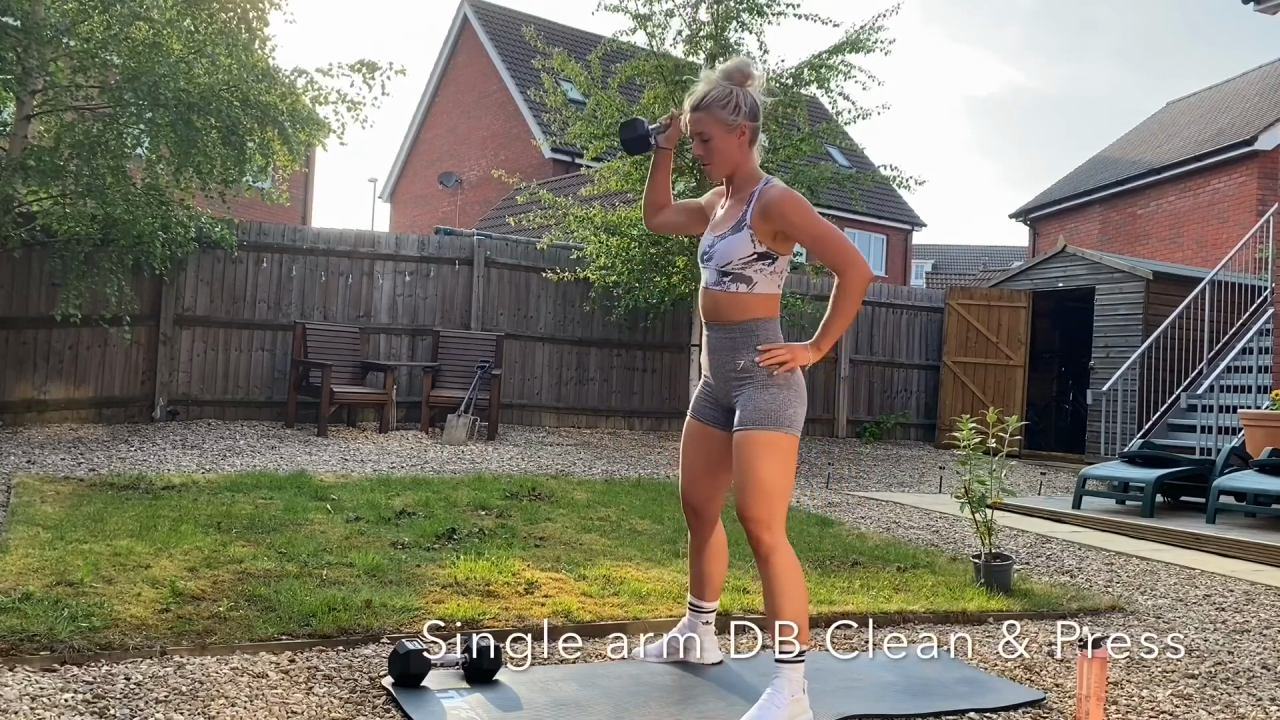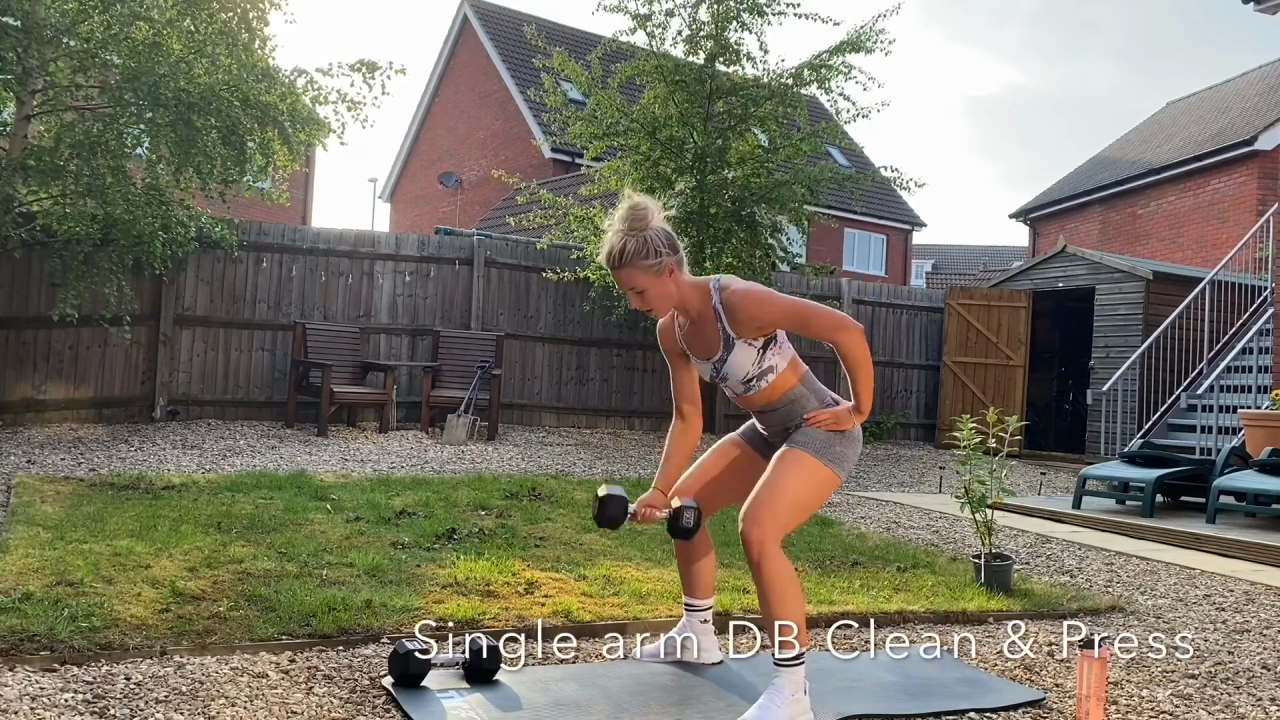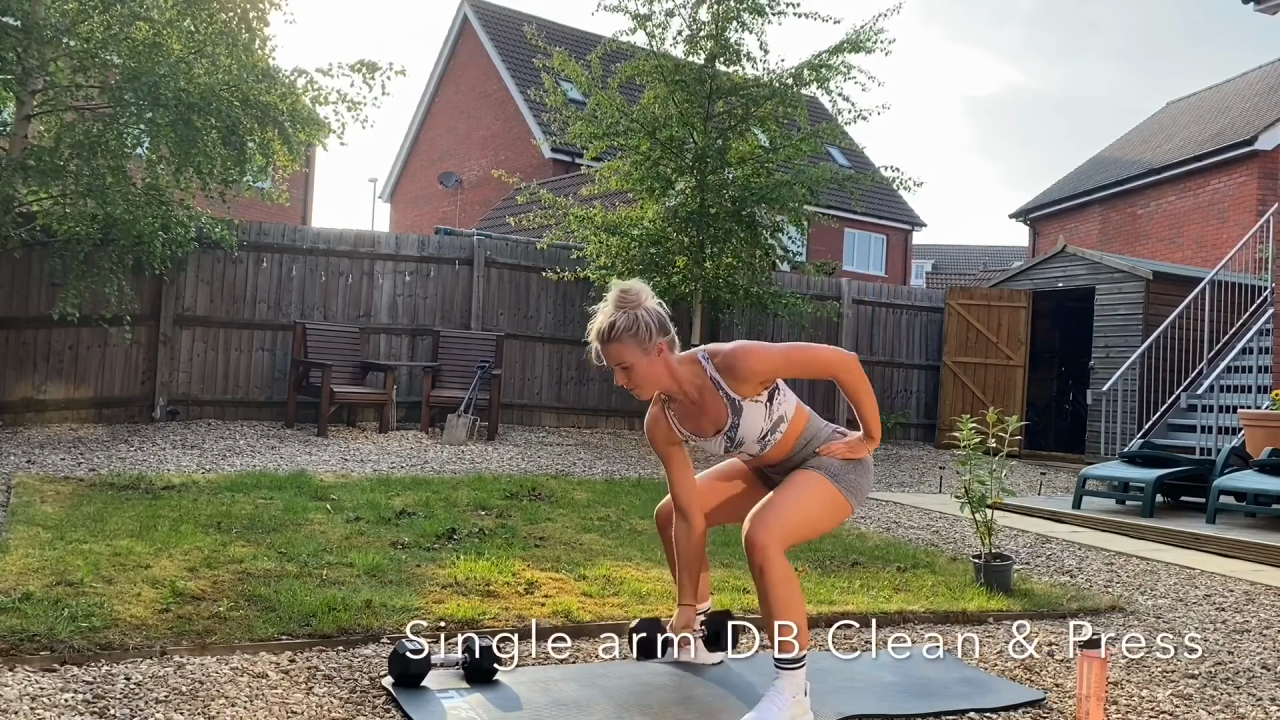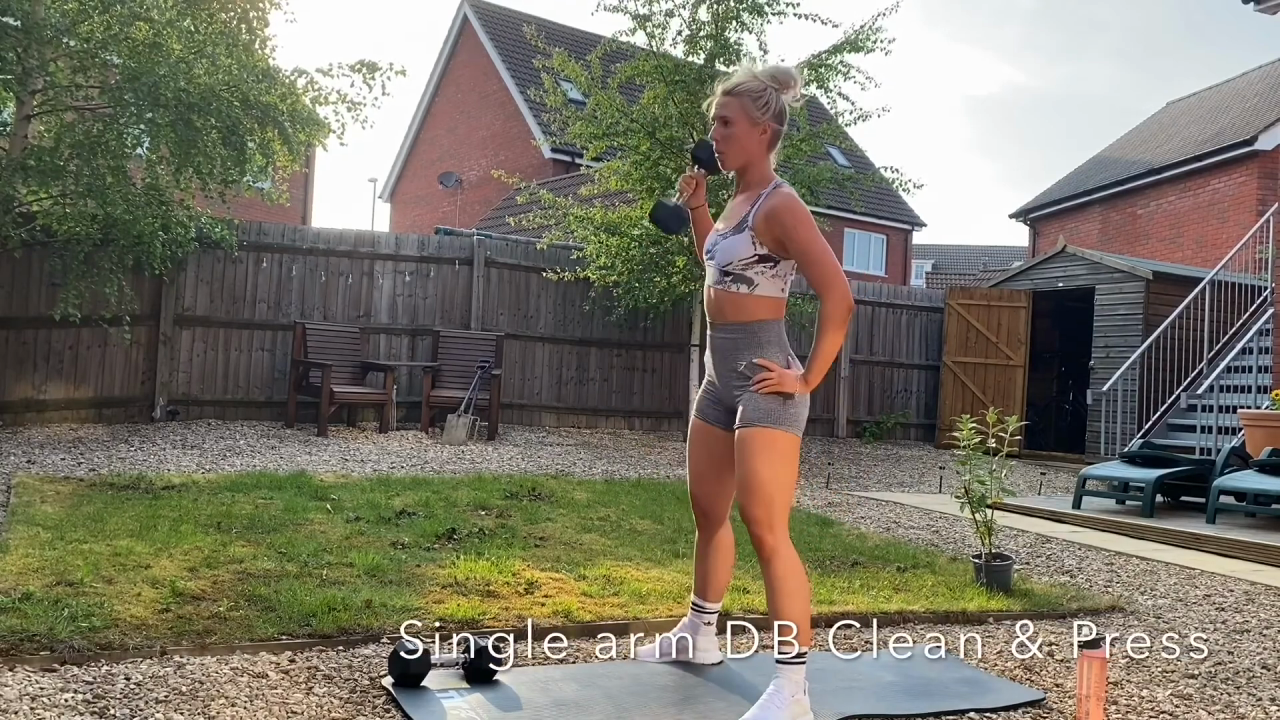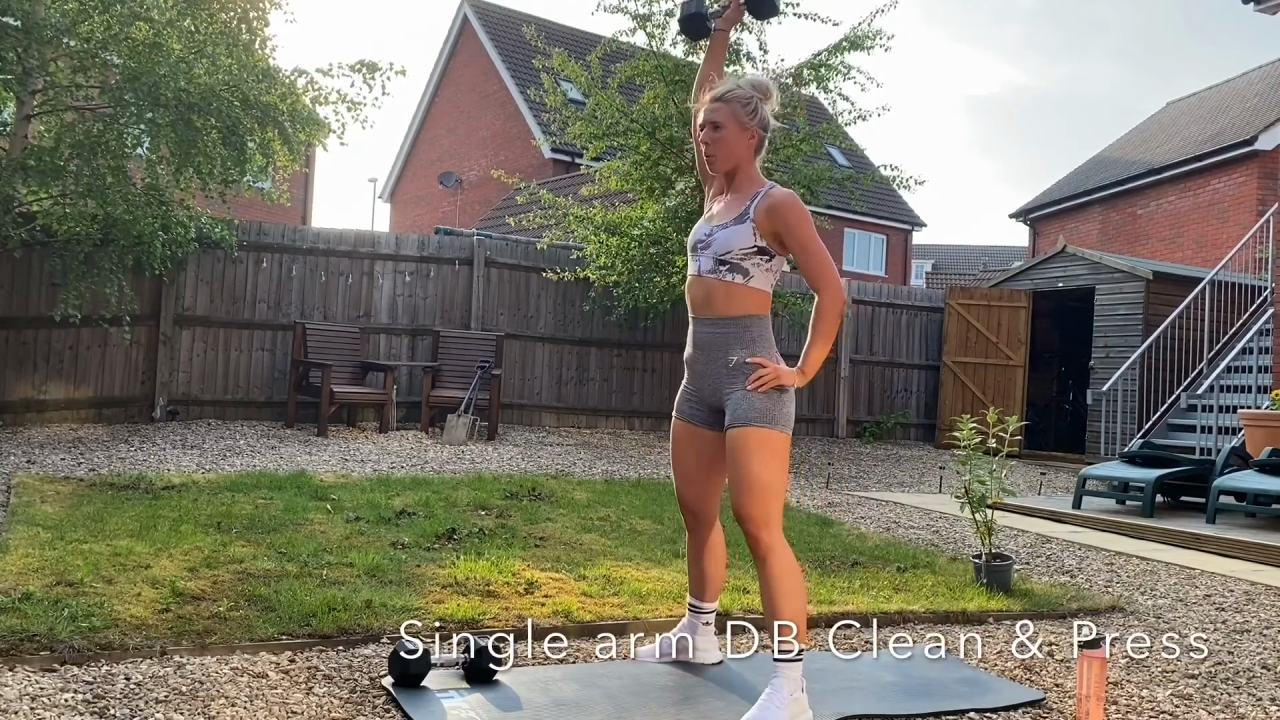
dt=0.5s
person 1, frame 1
left shoulder: (776, 201)
right shoulder: (718, 200)
left elbow: (855, 271)
right elbow: (657, 217)
left wrist: (817, 349)
right wrist: (662, 158)
left hip: (765, 377)
right hip: (716, 378)
left knee: (761, 527)
right knee: (698, 509)
right ankle: (699, 636)
person 1, frame 2
left shoulder: (739, 300)
right shoulder: (671, 330)
left elbow: (848, 330)
right elbow: (688, 420)
left wrist: (860, 410)
right wrist: (660, 492)
left hip: (821, 428)
right hip: (768, 429)
left knee: (758, 532)
right knee: (686, 502)
right ankle: (699, 633)
person 1, frame 3
left shoulder: (734, 362)
right shoulder: (662, 421)
left elbow: (845, 362)
right elbow: (690, 510)
left wrist: (870, 439)
right wrist: (686, 605)
left hip: (832, 463)
right hip: (772, 468)
left knee: (760, 538)
right knee: (670, 517)
right ankle: (696, 640)
person 1, frame 4
left shoulder: (780, 204)
right shoulder: (737, 198)
left elbow: (838, 297)
right elbow: (716, 256)
left wrist: (810, 377)
right wrist: (694, 208)
left hip: (765, 380)
right hip: (719, 376)
left knee: (765, 528)
right knee: (707, 512)
right ankle: (700, 634)
person 1, frame 5
left shoulder: (777, 205)
right shoulder: (716, 193)
left elbow: (833, 294)
right elbow: (697, 101)
left wrist: (803, 373)
left hip: (752, 379)
right hip: (700, 375)
left knee: (759, 527)
right knee: (696, 512)
right ankle: (698, 634)
